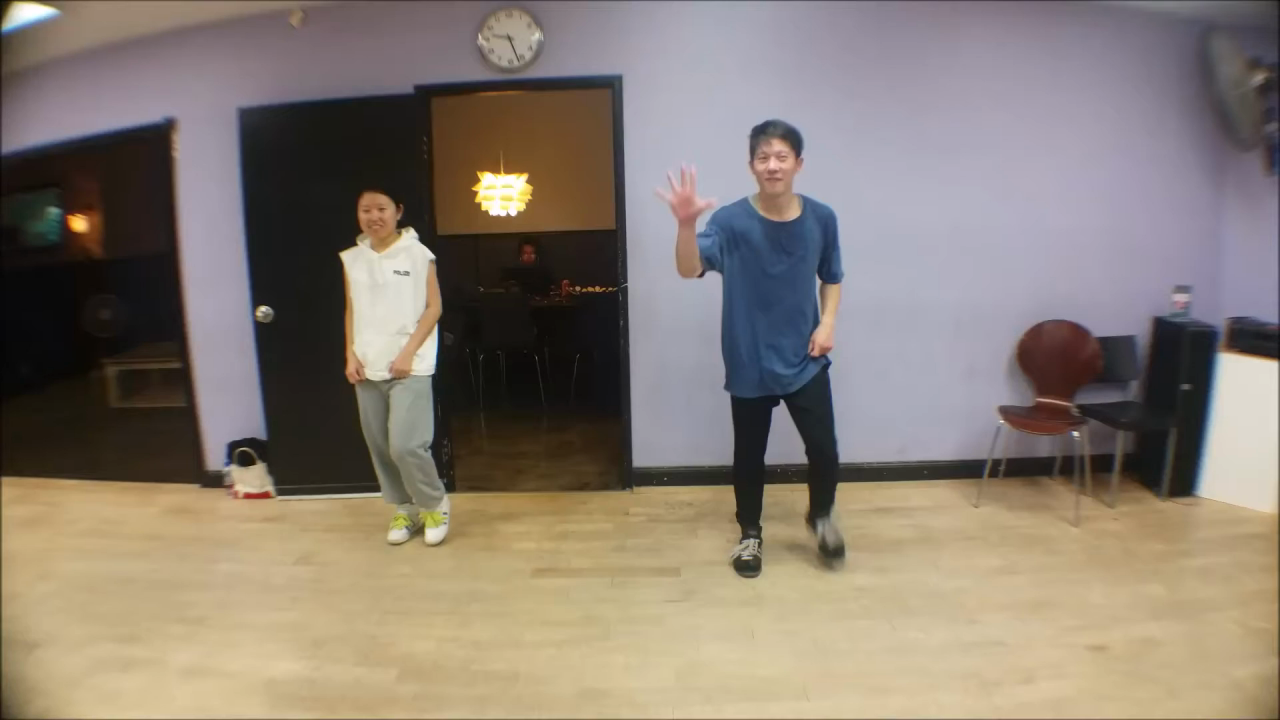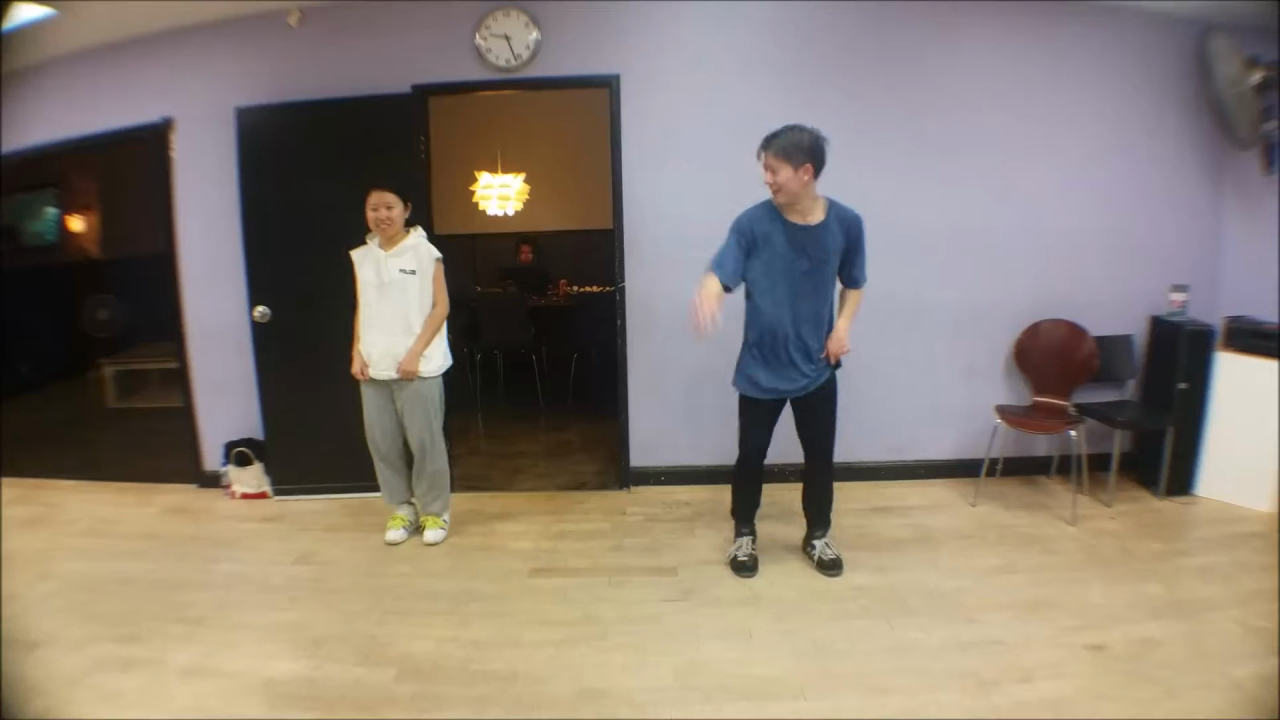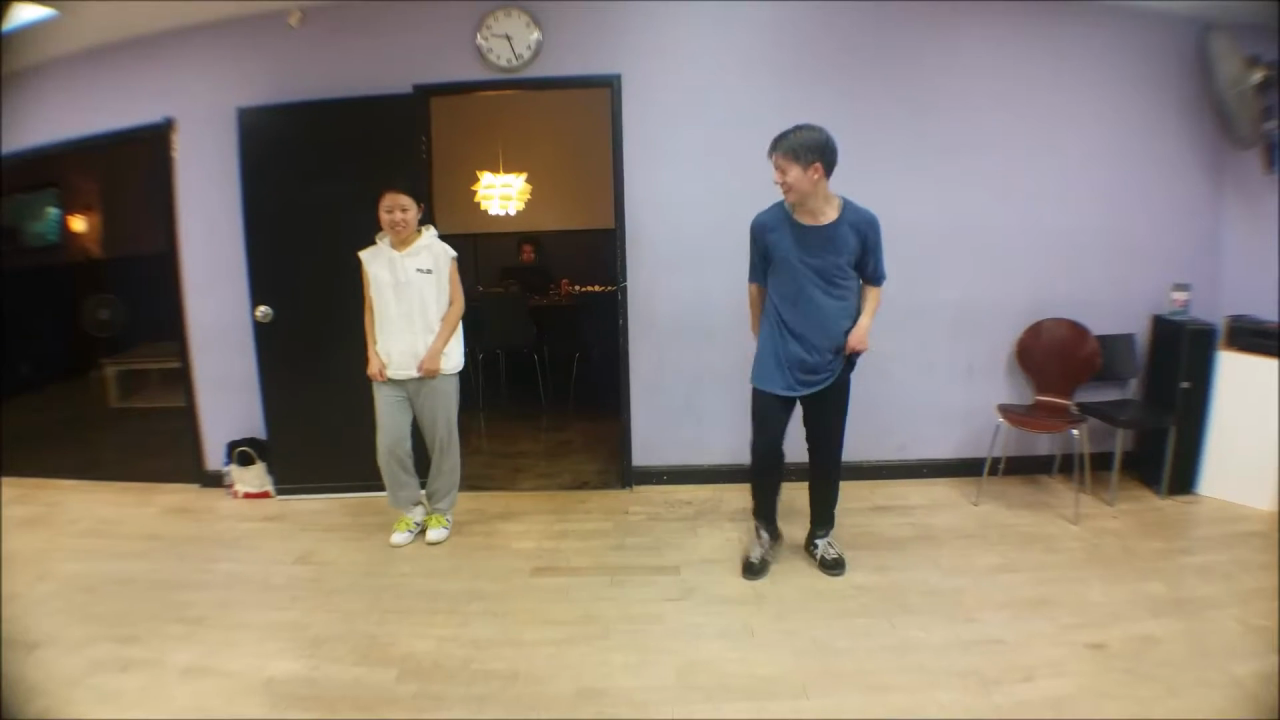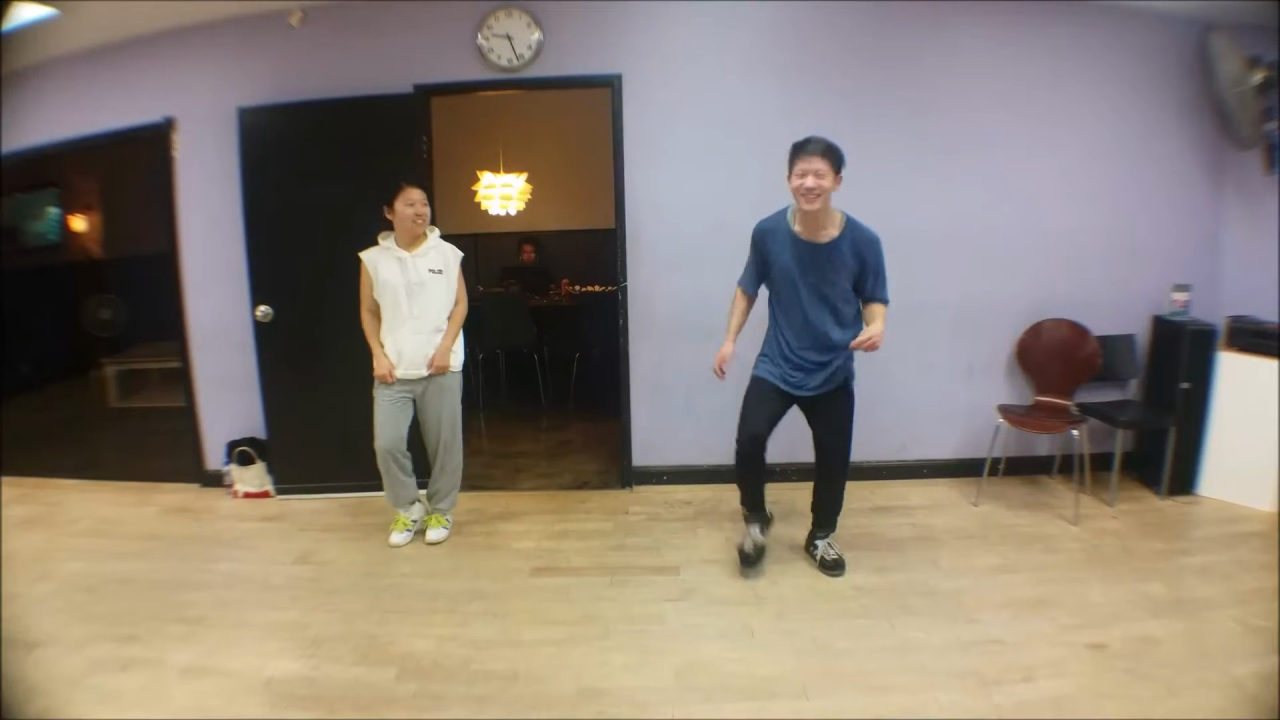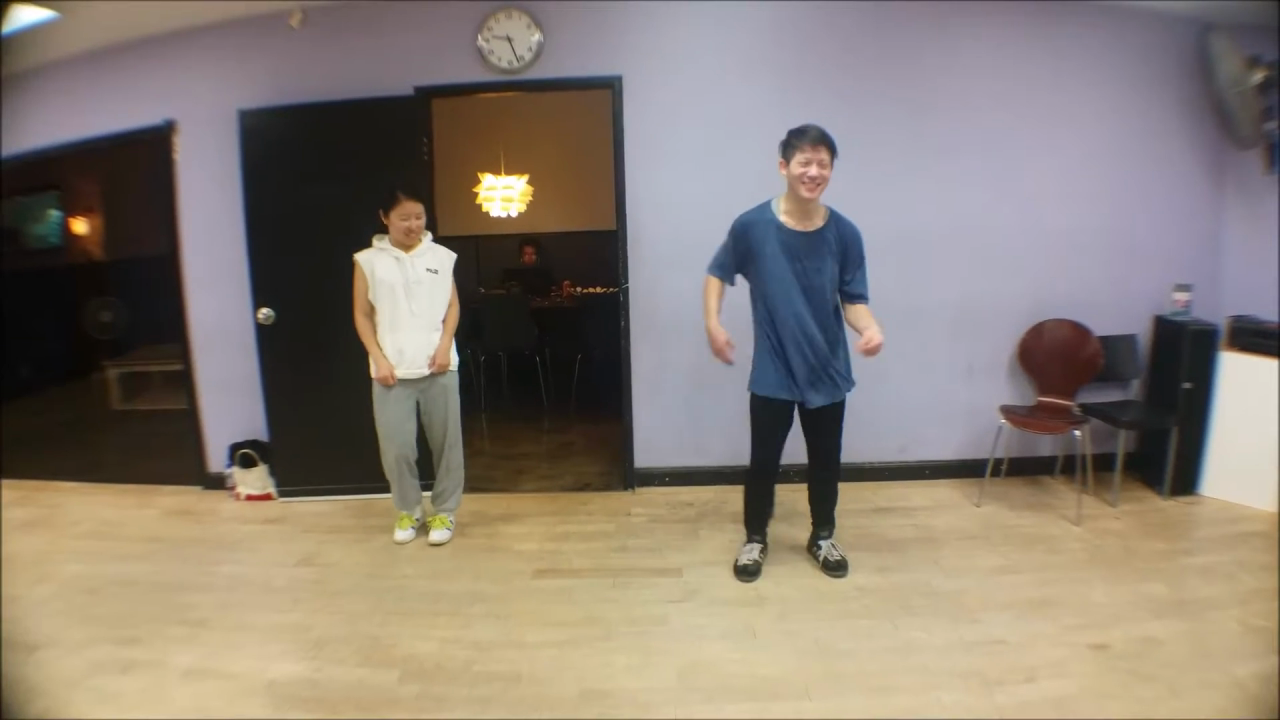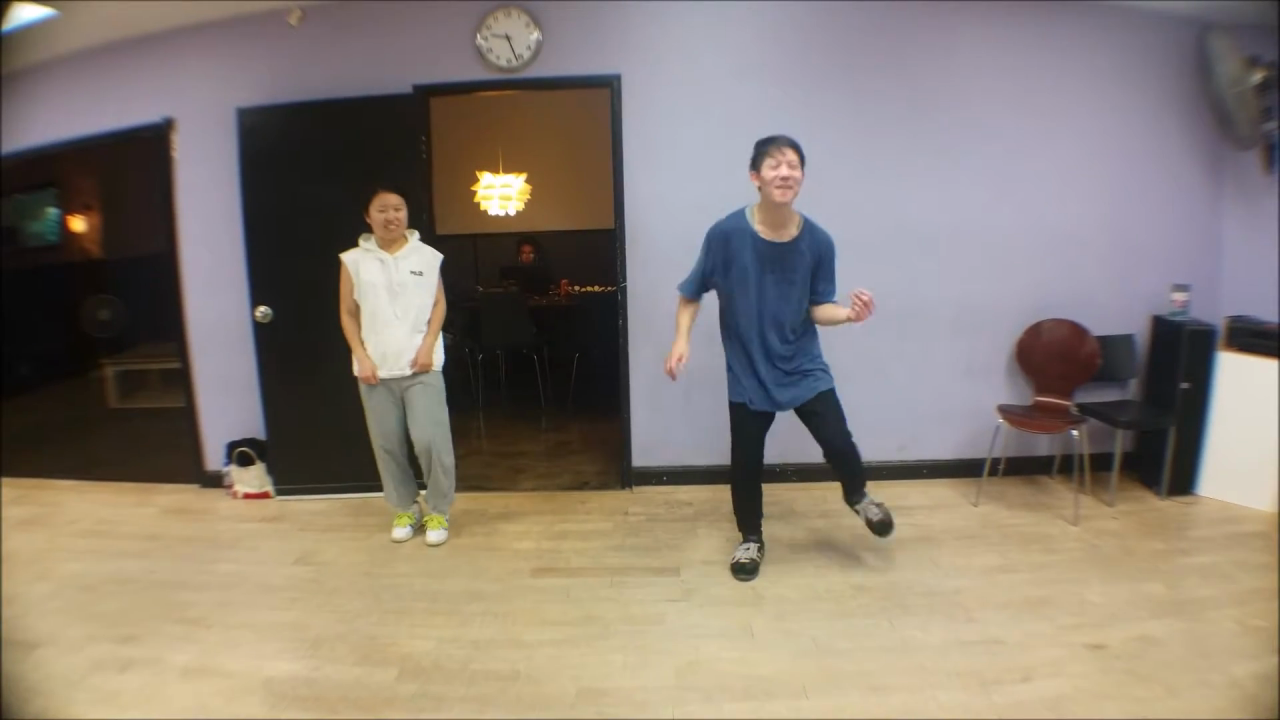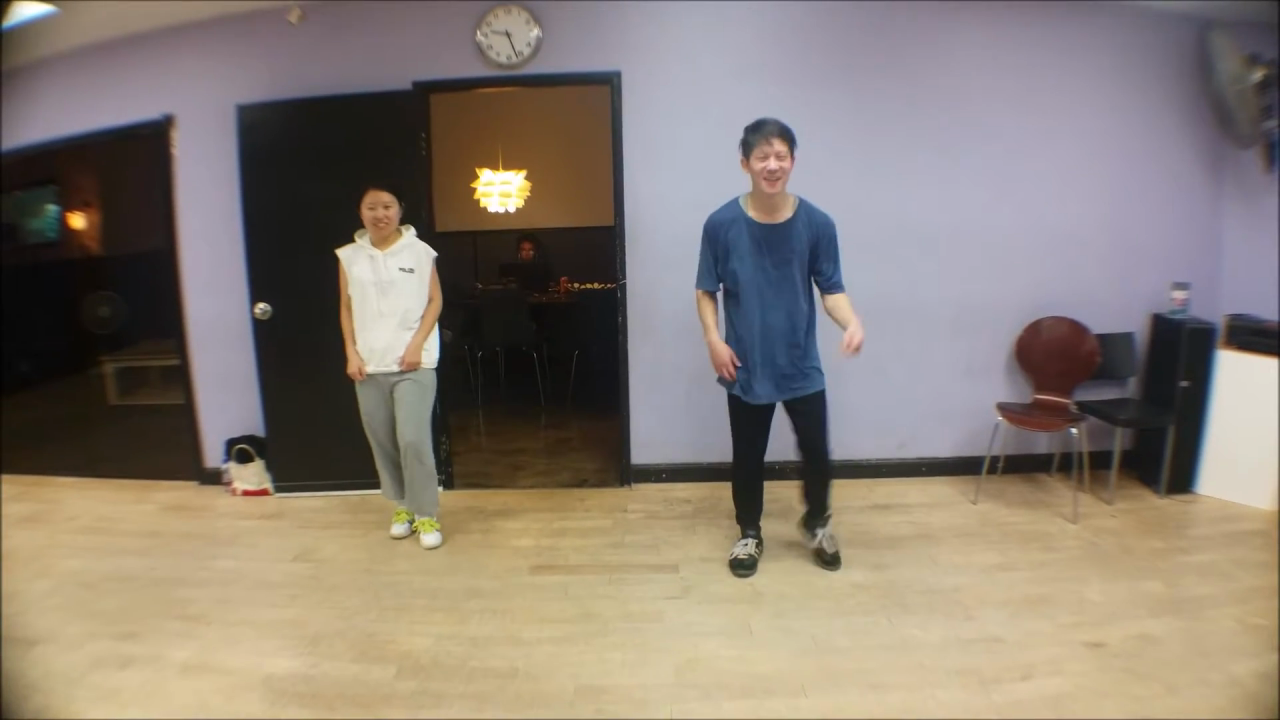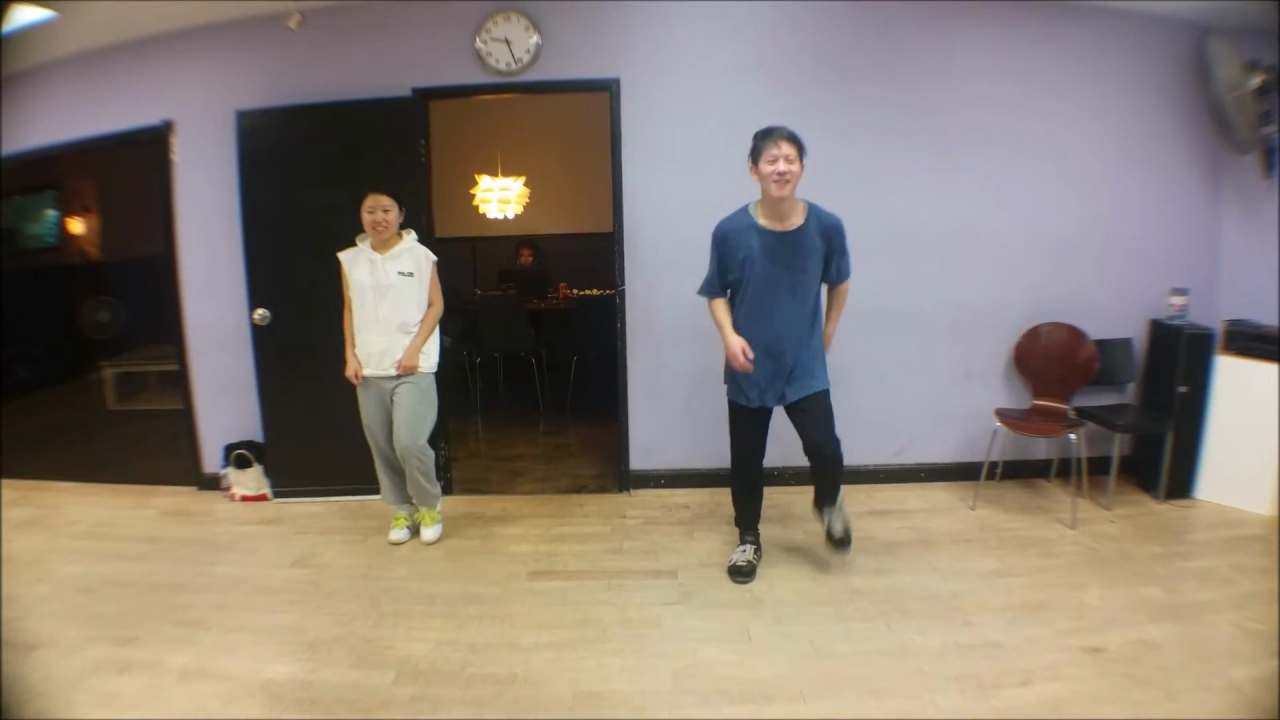
dt=0.3s
person 1, frame 1
left shoulder: (821, 219)
right shoulder: (731, 221)
left elbow: (832, 277)
right elbow: (689, 268)
left wrist: (827, 322)
right wrist: (685, 223)
left hip: (805, 361)
right hip: (749, 364)
left knee: (824, 447)
right knee: (749, 455)
left ankle: (822, 516)
right ankle: (750, 534)
person 1, frame 2
left shoulder: (846, 223)
right shoulder: (753, 223)
left elbow: (853, 283)
right elbow: (719, 275)
left wrist: (842, 327)
right wrist: (708, 298)
left hip: (816, 366)
right hip: (761, 366)
left knee: (820, 456)
right knee: (751, 455)
left ankle: (817, 535)
right ankle: (744, 532)
person 1, frame 3
left shoulder: (860, 223)
right shoulder: (766, 224)
left elbow: (872, 280)
left wrist: (864, 323)
right wrist: (758, 325)
left hip: (831, 363)
right hip: (776, 363)
left knee: (826, 453)
right knee: (766, 450)
left ankle: (820, 535)
right ankle: (765, 529)
person 1, frame 4
left shoulder: (862, 240)
right shoulder: (768, 232)
left elbow: (874, 299)
right elbow: (748, 287)
left wrist: (875, 326)
right wrist: (730, 340)
left hip: (833, 371)
right hip: (777, 364)
left knee: (834, 459)
right knee: (749, 439)
left ankle: (821, 536)
right ankle: (755, 519)
person 1, frame 5
left shoulder: (845, 233)
right shoulder: (751, 225)
left elbow: (854, 299)
right elbow: (717, 274)
left wrist: (869, 329)
right wrist: (714, 324)
left hip: (828, 369)
right hip: (774, 370)
left knee: (824, 459)
right knee: (764, 459)
left ankle: (822, 536)
right ankle: (754, 537)
person 1, frame 6
left shoulder: (818, 241)
right shoulder: (725, 233)
left elbow: (818, 307)
right elbow: (691, 292)
left wrist: (849, 311)
right wrist: (680, 340)
left hip: (803, 367)
right hip: (748, 373)
left knee: (839, 445)
right knee: (746, 462)
left ankle: (859, 497)
right ankle: (751, 538)
person 1, frame 7
left shoulder: (817, 223)
right shoulder: (721, 224)
left elbow: (831, 288)
right elbow: (706, 288)
left wrist: (851, 323)
right wrist: (714, 338)
left hip: (800, 362)
right hip: (746, 364)
left knee: (816, 451)
right knee: (748, 455)
left ankle: (817, 524)
right ankle: (749, 534)
person 1, frame 8
left shoulder: (827, 226)
right shoulder: (731, 231)
left elbow: (838, 282)
right elbow: (716, 293)
left wrist: (827, 331)
right wrist: (729, 335)
left hip: (805, 365)
right hip: (751, 367)
left knee: (826, 450)
right knee: (746, 460)
left ankle: (828, 504)
right ankle: (748, 539)
person 2, frame 1
left shoulder: (417, 254)
right shoulder: (352, 259)
left elbow: (433, 307)
right elbow: (351, 311)
left wrist: (409, 352)
right wrist: (350, 354)
left hip: (409, 367)
right hip: (368, 369)
left knee: (405, 445)
right knee: (380, 447)
left ankle: (434, 503)
right ankle: (405, 509)
person 2, frame 2
left shoulder: (425, 253)
right shoulder: (362, 257)
left elbow: (440, 306)
right elbow: (361, 310)
left wrist: (415, 353)
right wrist: (356, 352)
left hip: (419, 368)
right hip: (374, 368)
left knee: (425, 443)
right knee: (383, 445)
left ankle: (435, 512)
right ankle: (403, 509)
person 2, frame 3
left shoulder: (440, 253)
right shoulder: (371, 259)
left elbow: (456, 304)
right elbow: (370, 311)
left wrist: (435, 350)
right wrist: (372, 354)
left hip: (436, 367)
right hip: (389, 369)
left knee: (441, 442)
right knee: (390, 446)
left ankle: (440, 511)
right ankle: (410, 511)
person 2, frame 4
left shoulder: (446, 254)
right shoulder: (373, 259)
left elbow: (460, 304)
right elbow: (368, 312)
left wrist: (445, 347)
right wrist: (379, 356)
left hip: (440, 366)
right hip: (395, 369)
left knee: (444, 443)
right knee: (387, 443)
left ankle: (440, 511)
right ankle: (408, 509)
person 2, frame 5
left shoulder: (440, 257)
right shoulder: (368, 261)
left elbow: (452, 305)
right elbow: (362, 315)
left wrist: (445, 346)
right wrist: (378, 359)
left hip: (437, 367)
right hip: (392, 371)
left knee: (446, 442)
right knee: (397, 448)
left ankle: (444, 511)
right ankle: (408, 510)
person 2, frame 6
left shoulder: (426, 256)
right shoulder: (353, 261)
left elbow: (439, 305)
right elbow: (348, 314)
left wrist: (428, 347)
right wrist: (362, 358)
left hip: (421, 366)
right hip: (377, 369)
left knee: (431, 441)
right knee: (387, 444)
left ankle: (438, 511)
right ankle: (405, 509)
person 2, frame 7
left shoulder: (419, 252)
right shoulder: (349, 257)
left elbow: (435, 301)
right elbow: (346, 309)
left wrist: (416, 345)
right wrist: (351, 353)
left hip: (413, 363)
right hip: (370, 365)
left knee: (413, 439)
right knee: (383, 441)
left ankle: (426, 514)
right ankle: (403, 506)
person 2, frame 8
left shoulder: (419, 256)
right shoulder: (350, 260)
left elbow: (435, 305)
right elbow: (349, 311)
left wrist: (414, 349)
right wrist: (350, 356)
left hip: (413, 367)
right hip: (370, 369)
left knee: (409, 442)
right knee: (382, 446)
left ankle: (429, 504)
right ankle: (403, 509)
